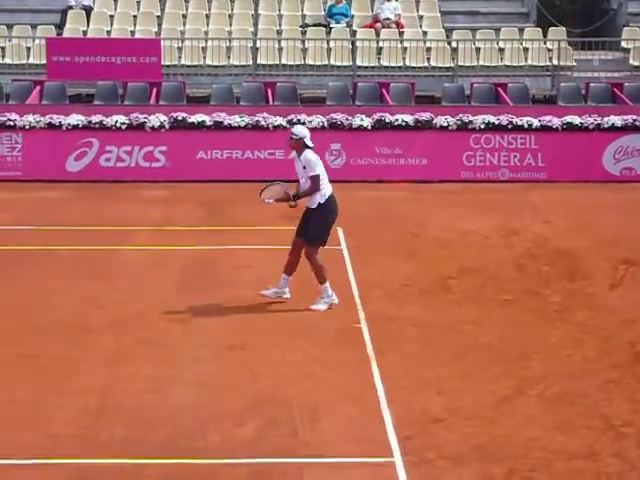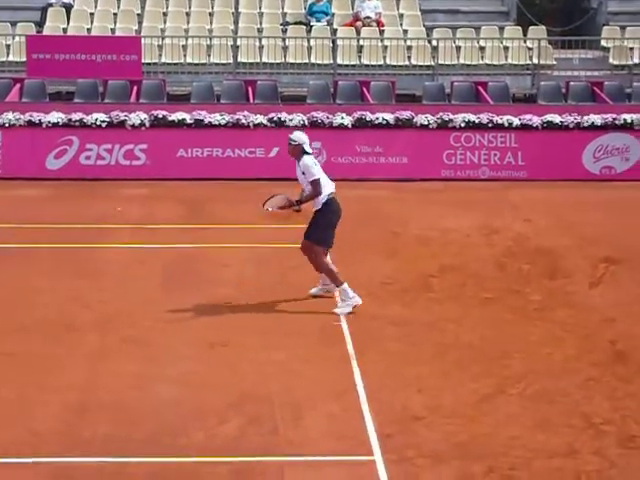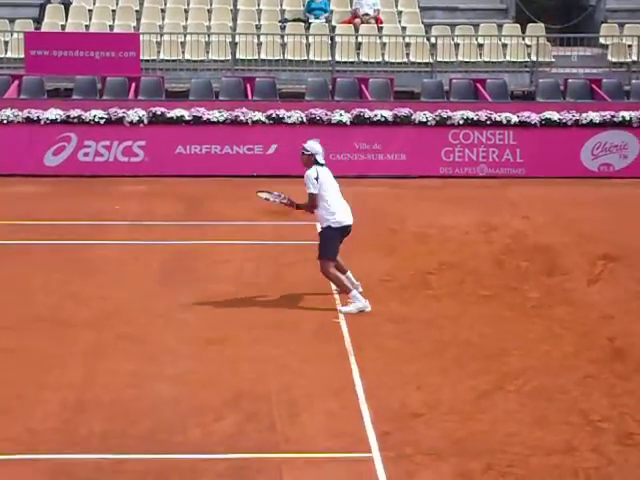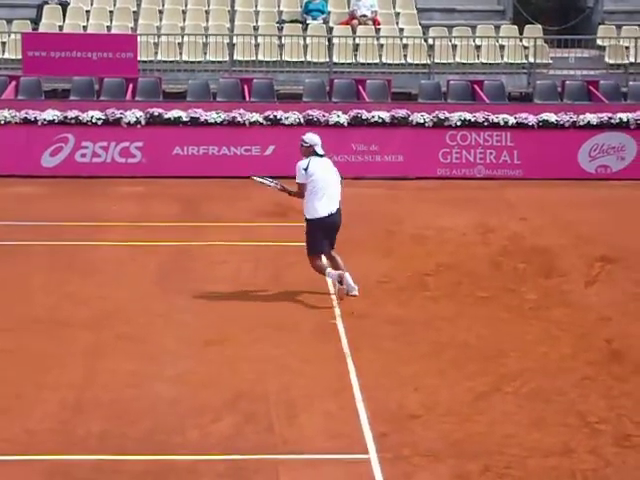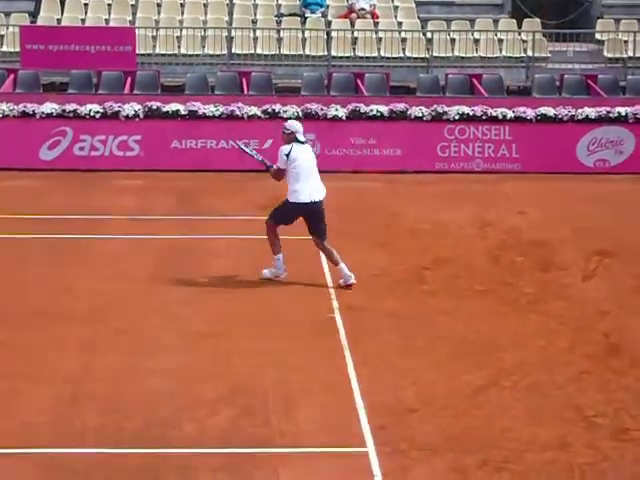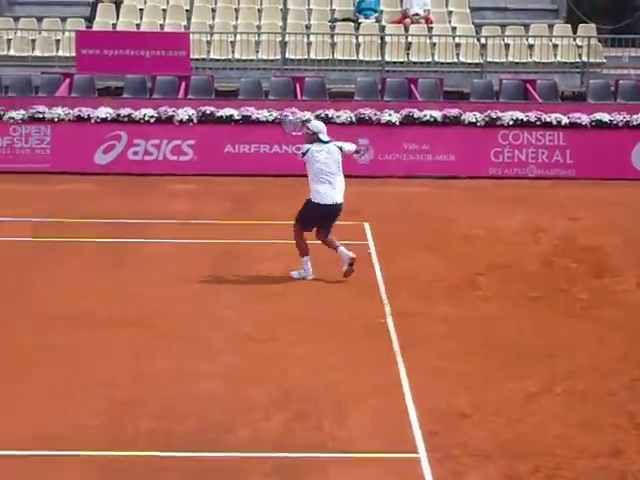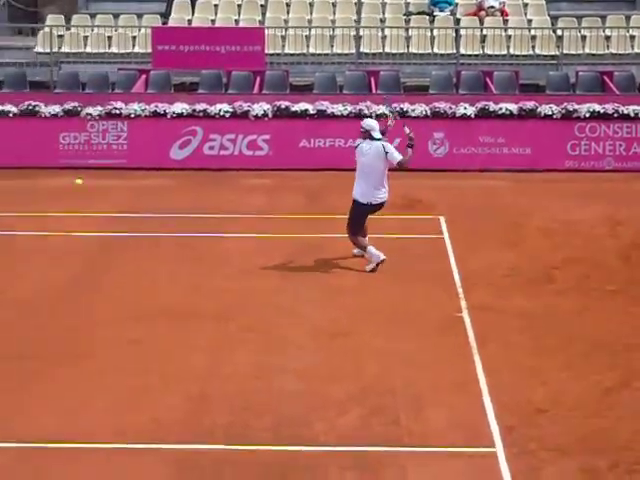
dt=0.2s
person 1, frame 1
left shoulder: (309, 158)
right shoulder: (298, 157)
left elbow: (315, 187)
left wrist: (293, 197)
right wrist: (292, 197)
left hip: (325, 206)
right hip: (314, 206)
left knee: (310, 253)
right knee: (296, 246)
left ankle: (329, 296)
right ankle: (282, 288)
person 1, frame 2
left shoulder: (307, 162)
right shoulder: (300, 162)
left elbow: (317, 191)
left wrist: (296, 203)
right wrist: (298, 201)
left hip: (328, 208)
right hip: (323, 209)
left knee: (319, 256)
right knee: (306, 248)
left ankle: (349, 297)
right ankle: (327, 284)
person 1, frame 3
left shoulder: (311, 174)
right shoulder: (324, 170)
left elbow: (312, 205)
left wrist: (296, 205)
right wrist: (308, 207)
left hip: (333, 224)
right hip: (345, 220)
left knee: (327, 269)
right knee: (329, 255)
left ankle: (359, 301)
right ankle: (353, 283)
person 1, frame 4
left shoulder: (303, 164)
right shoulder: (328, 162)
left elbow: (300, 194)
right elbow: (338, 185)
left wrist: (286, 190)
left hip: (316, 217)
right hip: (335, 214)
left knee: (315, 260)
right knee: (328, 251)
left ankle: (334, 274)
right ankle: (350, 285)
person 1, frame 5
left shoulder: (285, 150)
right shoulder: (308, 148)
left elbow: (278, 177)
left wrist: (270, 168)
left hip: (297, 201)
right hip: (317, 201)
left knee: (270, 225)
right knee: (321, 242)
left ankle: (278, 268)
right ankle: (346, 274)
person 1, frame 6
left shoulder: (306, 150)
right shoulder: (336, 146)
right elbow: (357, 149)
left hip: (318, 201)
right hip: (336, 202)
left knee: (298, 230)
right knee: (322, 235)
left ankle: (305, 269)
right ankle: (346, 254)
person 1, frame 7
left shoulder: (359, 144)
right shoulder: (385, 147)
right elbow: (403, 164)
left wrist: (382, 132)
right wrist: (410, 146)
left hip: (362, 198)
right hip: (380, 199)
left knee: (354, 234)
right knee: (360, 219)
left ankle: (375, 255)
right ankle: (366, 249)
